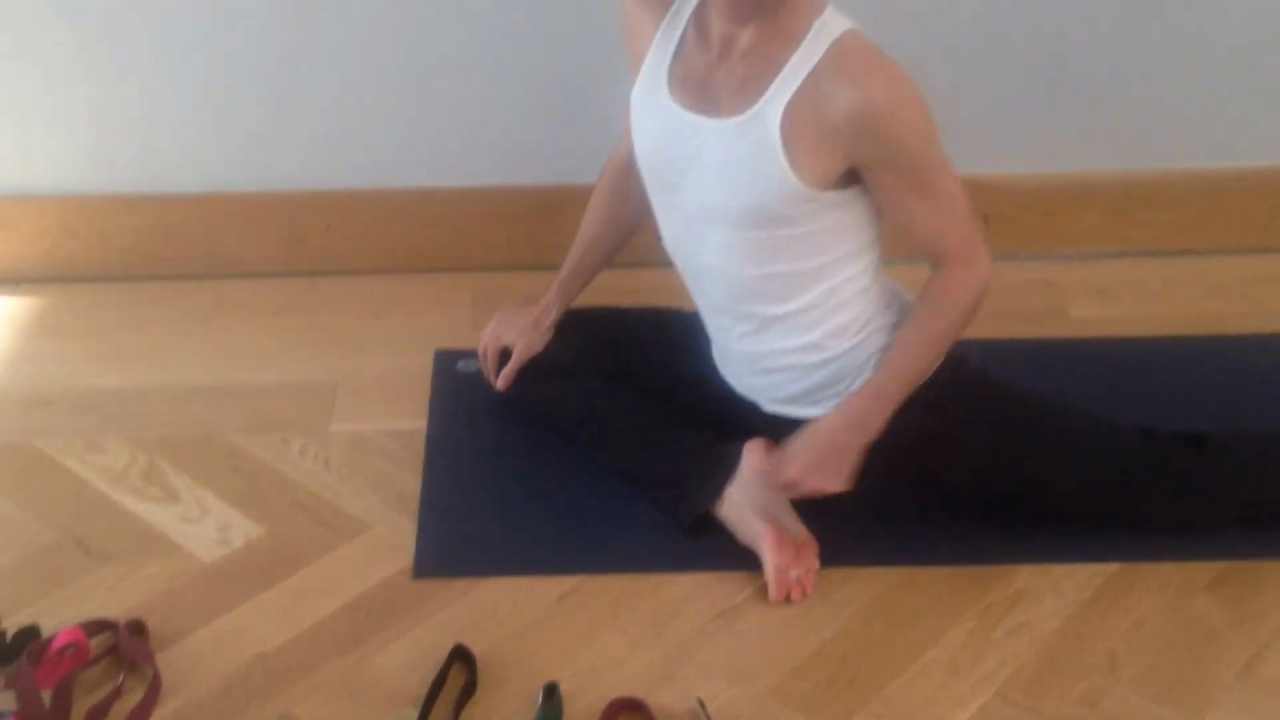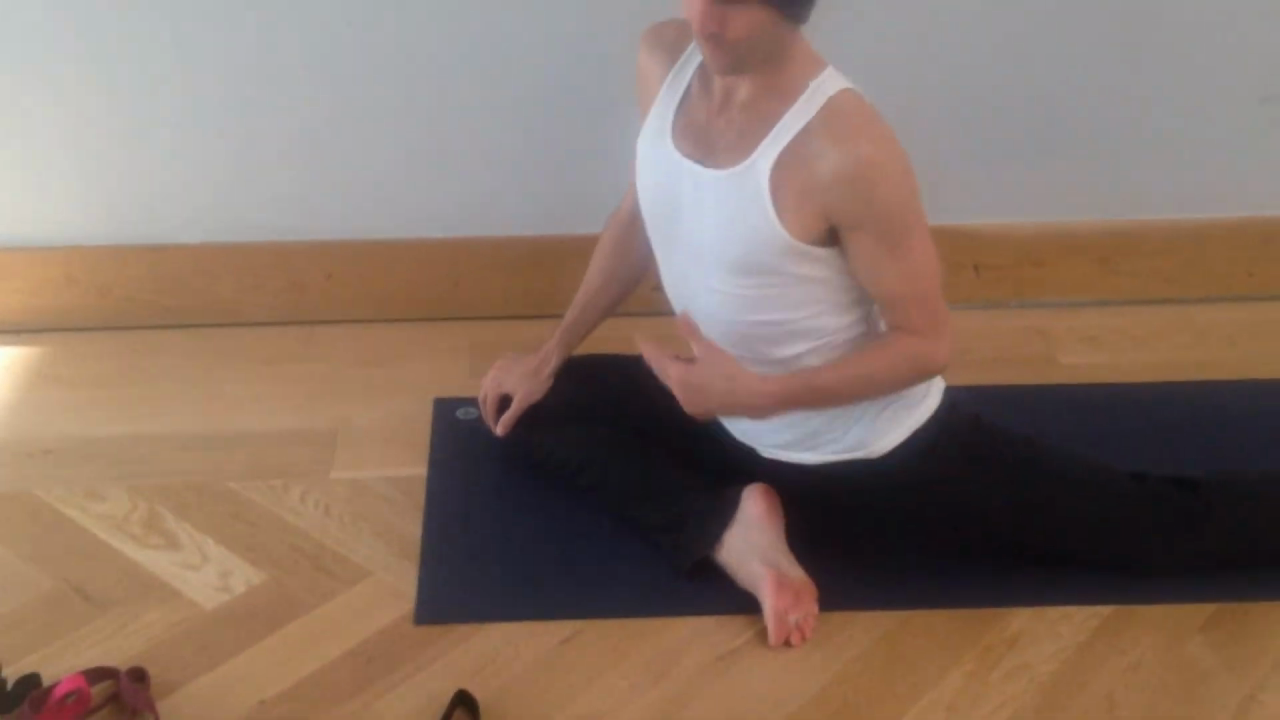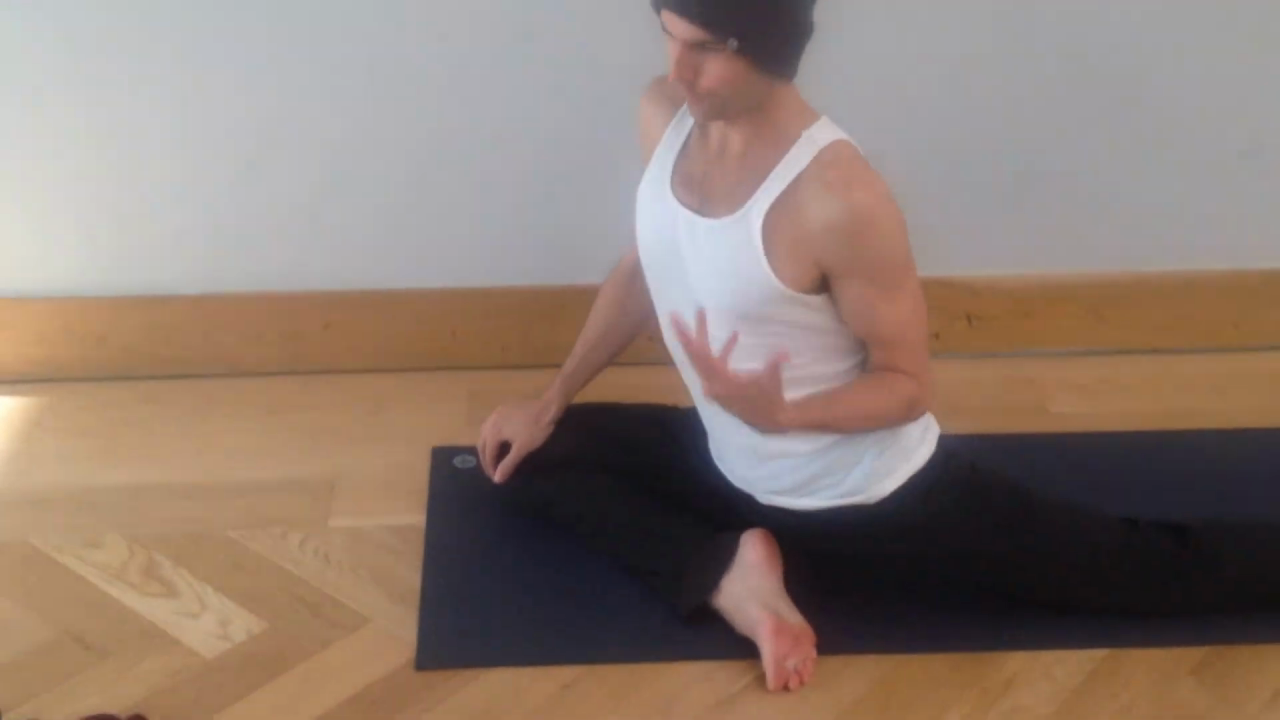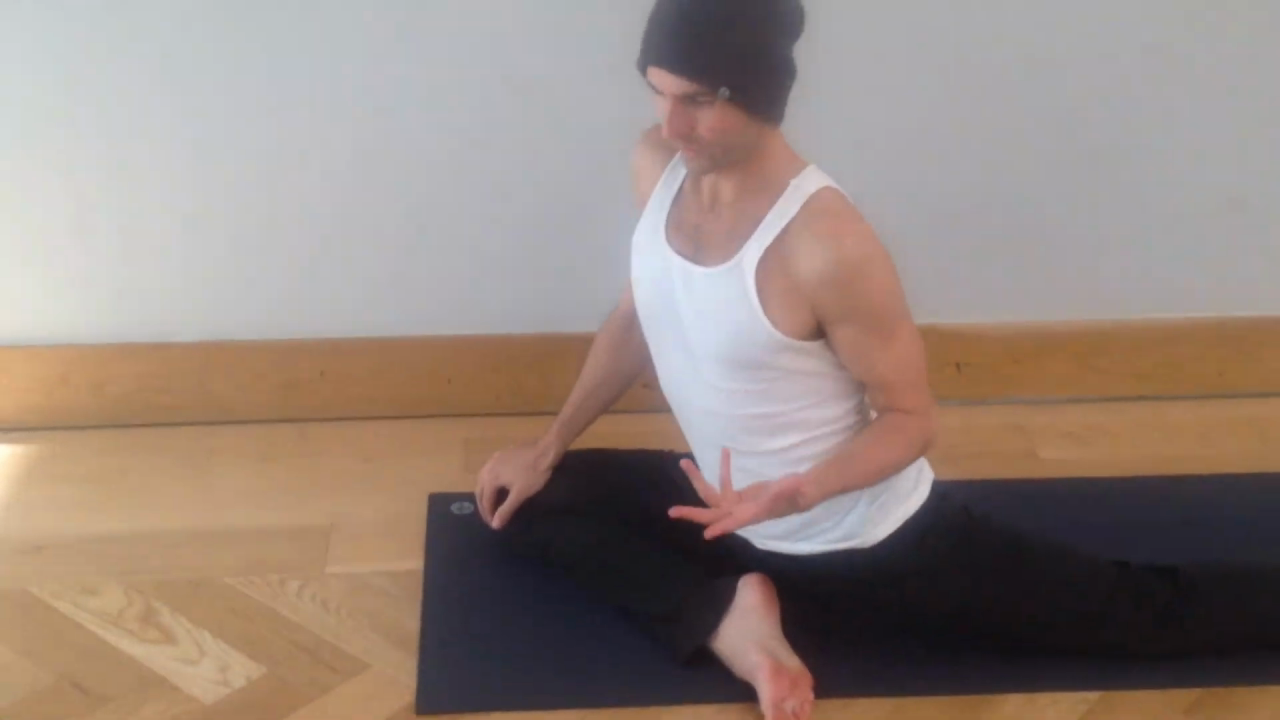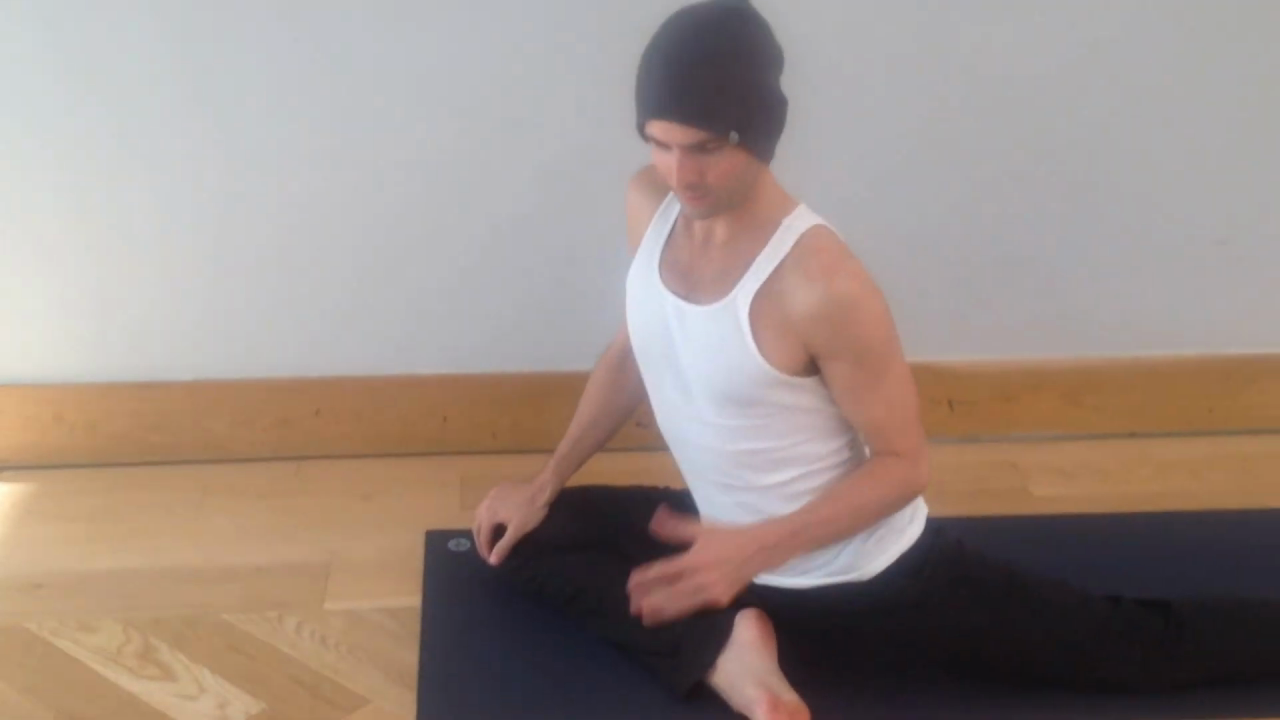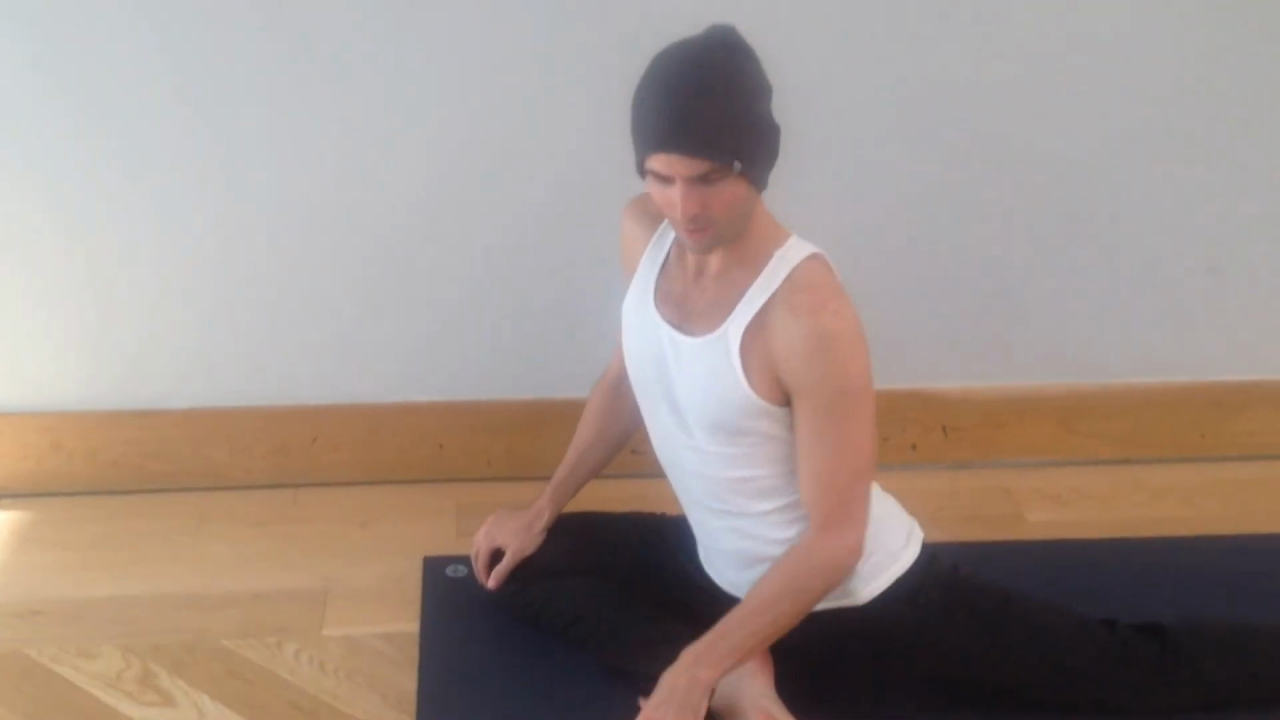
dt=0.2s
person 1, frame 1
left shoulder: (852, 87)
left elbow: (964, 265)
right elbow: (636, 163)
left wrist: (850, 428)
right wrist: (551, 302)
left hip: (864, 394)
right hip: (733, 374)
left knee: (1157, 477)
right knee: (533, 360)
right ankle: (724, 480)
person 1, frame 2
left shoulder: (844, 149)
left elbow: (923, 339)
right elbow: (643, 213)
left wrist: (757, 393)
right wrist: (553, 350)
left hip: (876, 445)
right hip: (730, 417)
left knee: (1152, 524)
right knee: (531, 409)
right ankle: (725, 527)
person 1, frame 3
left shoulder: (838, 197)
right shoulder: (664, 111)
left elbow: (908, 384)
right elbow: (645, 266)
left wrist: (776, 412)
right wrist: (553, 397)
left hip: (875, 495)
right hip: (733, 465)
left knee: (1138, 566)
right knee: (532, 458)
right ankle: (724, 573)
person 1, frame 4
left shoulder: (828, 245)
right shoulder: (655, 162)
left elbow: (911, 417)
right elbow: (640, 313)
left wrist: (794, 494)
right wrist: (549, 445)
left hip: (866, 539)
right hip: (732, 504)
left knee: (1134, 610)
right knee: (528, 503)
right ankle: (722, 615)
person 1, frame 5
left shoulder: (820, 282)
right shoulder: (647, 202)
left elbow: (902, 464)
right elbow: (635, 352)
left wrist: (755, 549)
right wrist: (546, 480)
left hip: (862, 574)
right hip: (727, 538)
left knee: (1128, 644)
right knee: (524, 539)
right ankle: (721, 651)
person 1, frame 6
left shoulder: (809, 316)
right shoulder: (642, 230)
left elbow: (833, 542)
right elbow: (631, 375)
right wrist: (544, 505)
left hip: (862, 598)
right hip: (724, 570)
right knee: (523, 565)
